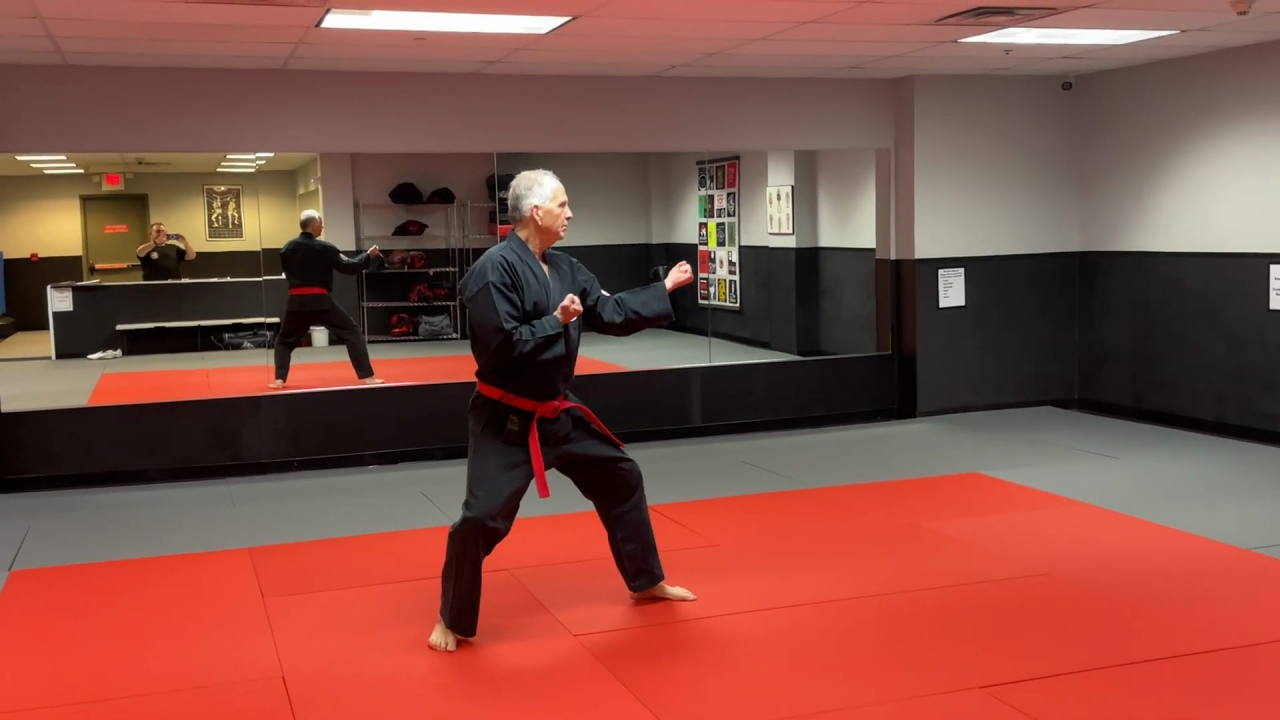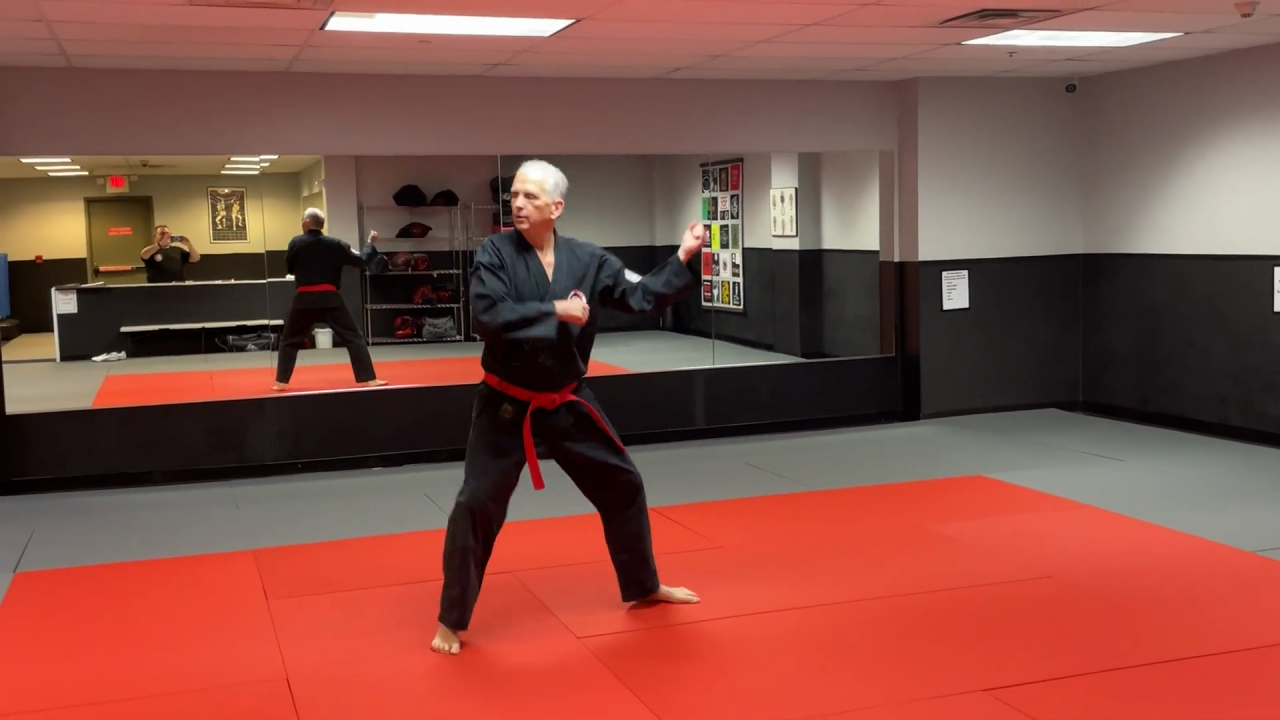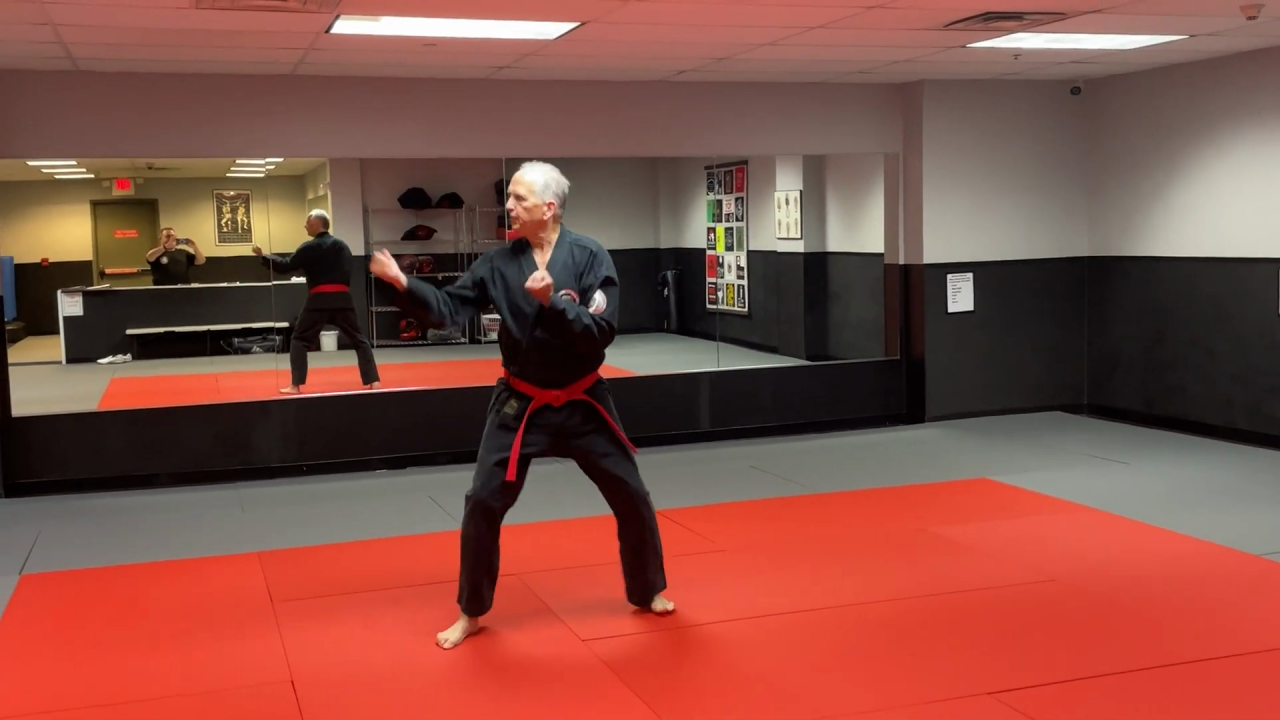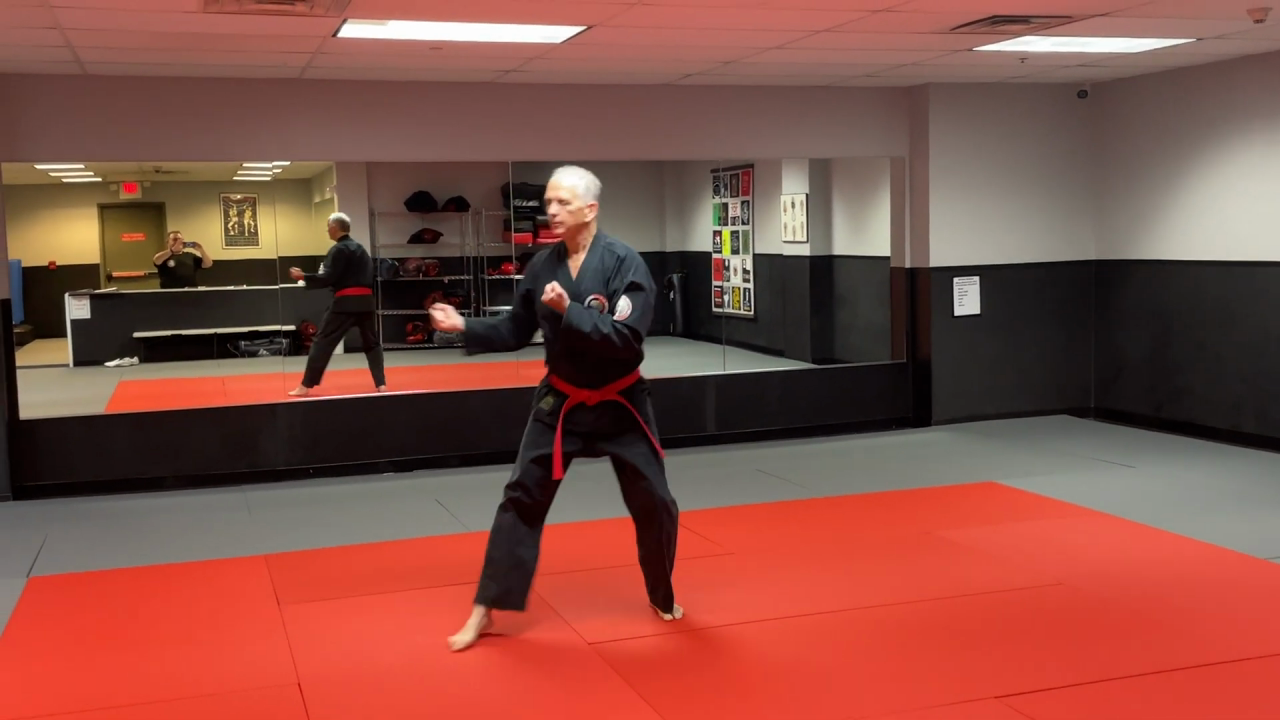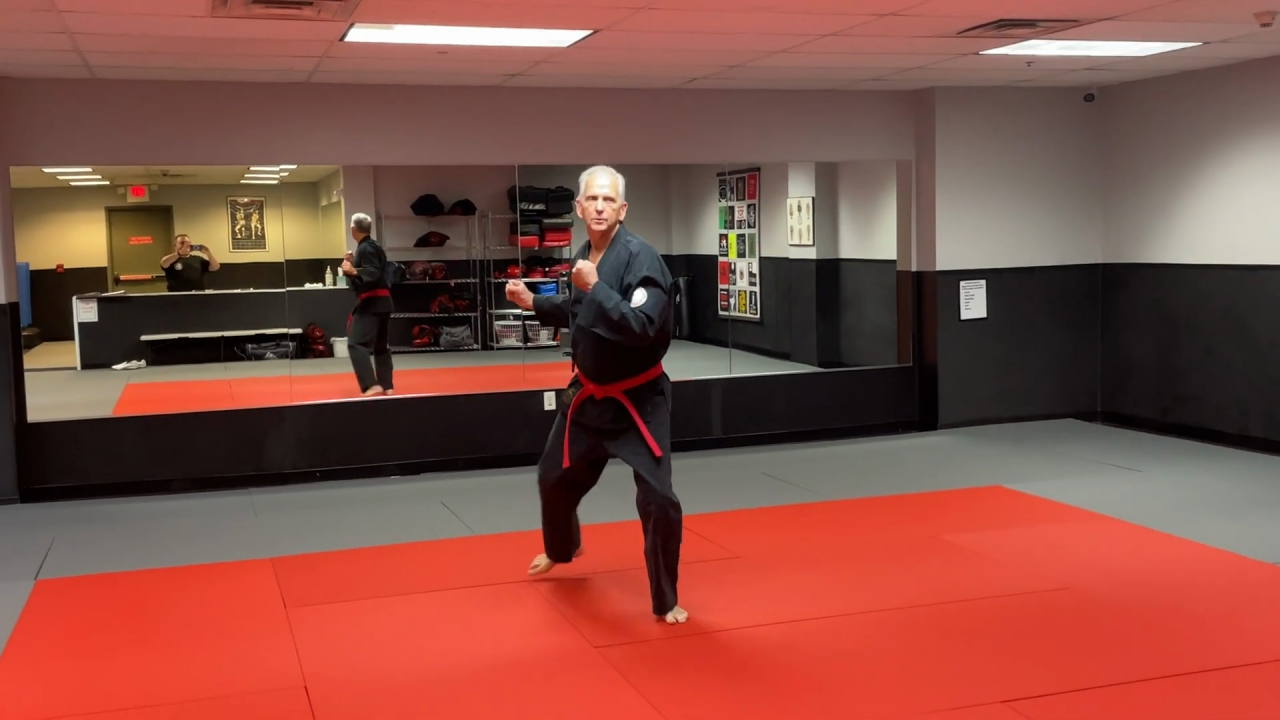
dt=0.3s
person 1, frame 1
left shoulder: (564, 267)
right shoulder: (494, 269)
left elbow: (611, 313)
right elbow: (502, 346)
left wrist: (664, 288)
right wrist: (556, 321)
left hip: (557, 412)
right hip: (505, 418)
left knee: (622, 478)
right knee: (482, 517)
left ankle: (647, 581)
right ankle: (452, 619)
person 1, frame 2
left shoulder: (588, 258)
right shoulder: (496, 253)
left elbow: (646, 295)
right elbow: (489, 316)
left wrist: (682, 258)
right wrist: (553, 312)
left hip: (568, 403)
right hip: (506, 405)
left knee: (622, 487)
right knee: (477, 508)
left ankle: (645, 586)
right ankle: (453, 622)
person 1, frame 3
left shoulder: (588, 257)
right shoulder: (500, 262)
left elbow: (601, 331)
right elbow: (452, 307)
left wrist: (552, 302)
right wrist: (404, 284)
left hip: (583, 401)
right hip: (521, 404)
left knee: (631, 497)
right knee: (485, 502)
left ankle: (648, 589)
right ankle: (472, 611)
person 1, frame 4
left shoulder: (623, 263)
right shoulder: (542, 263)
left elbow: (624, 338)
right elbow: (517, 329)
left wrist: (565, 309)
right wrist: (465, 327)
left hip: (619, 402)
right hip: (562, 400)
left knee: (655, 504)
right knee: (522, 497)
left ankle: (662, 598)
right ankle: (487, 610)
person 1, frame 5
left shoulder: (640, 257)
right shoulder: (584, 257)
left elbow: (642, 327)
left wrist: (593, 288)
right wrist: (534, 303)
left hip: (638, 397)
right hip: (588, 394)
left knee: (658, 499)
right knee: (555, 478)
left ankle: (666, 601)
right ankle: (562, 550)
person 2, frame 1
left shoulder: (287, 248)
right shoulder: (324, 248)
right elbow: (348, 267)
right wrist: (368, 255)
left hip: (297, 301)
right hip: (320, 301)
left knee: (285, 340)
right knee: (352, 333)
left ankle: (279, 379)
right ankle: (367, 376)
person 2, frame 2
left shoulder: (297, 243)
right shoulder: (335, 244)
left elbow: (290, 267)
right elbow: (360, 261)
left hip: (306, 298)
right hip: (330, 297)
left knee: (290, 339)
right knee: (352, 337)
left ankle: (281, 381)
right ankle: (368, 378)
person 2, frame 3
left shoulder: (311, 247)
right shoulder: (342, 247)
left elbow: (286, 266)
left wrist: (263, 256)
left hip: (319, 300)
right hip: (343, 299)
left knee: (300, 340)
right knee: (359, 339)
left ankle: (296, 385)
right ankle: (373, 380)
person 2, frame 4
left shoulder: (339, 249)
right shoulder: (361, 249)
left elbow: (329, 278)
left wrist: (303, 276)
left hip: (347, 302)
right hip: (366, 301)
left knee: (322, 342)
right knee: (372, 343)
left ankle: (306, 387)
right ankle: (380, 384)
person 2, frame 5
left shoulder: (366, 248)
right shoulder: (371, 246)
left elbow: (373, 273)
left wrist: (353, 271)
right wrist: (353, 264)
left hip: (372, 302)
right hip: (381, 302)
left knee: (357, 343)
right knee: (381, 347)
left ankle: (372, 385)
right ankle: (387, 386)
